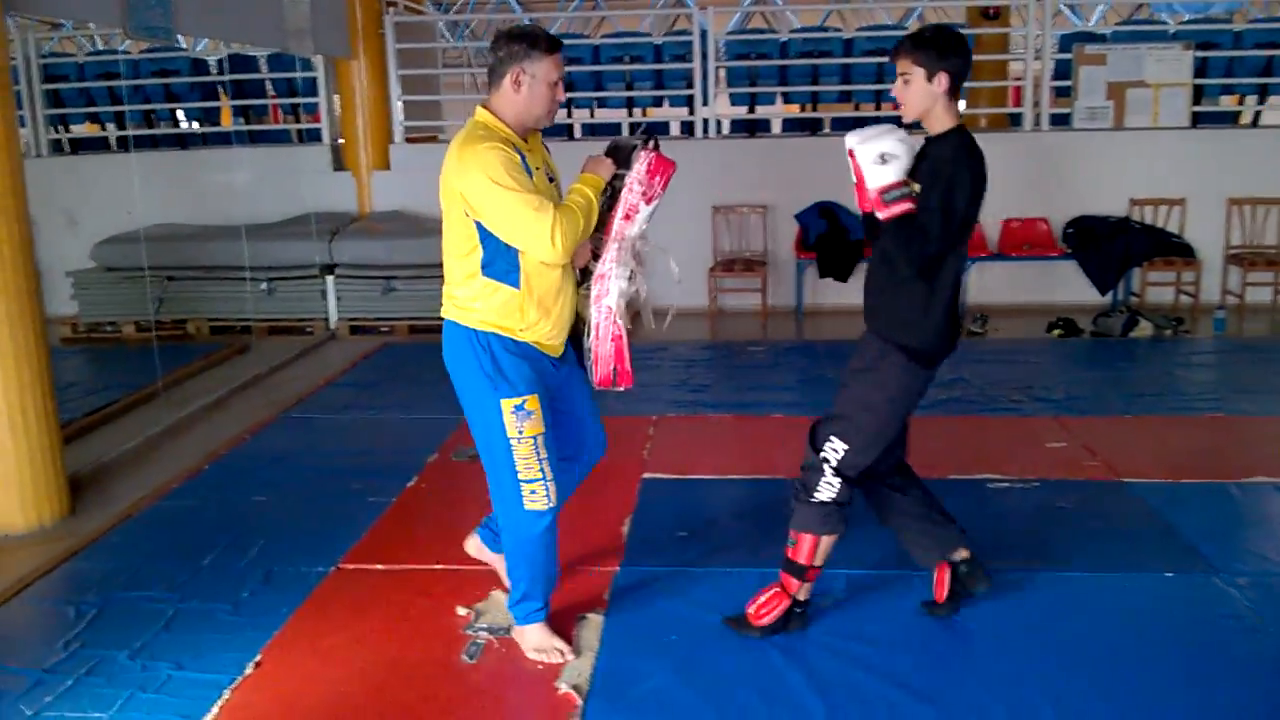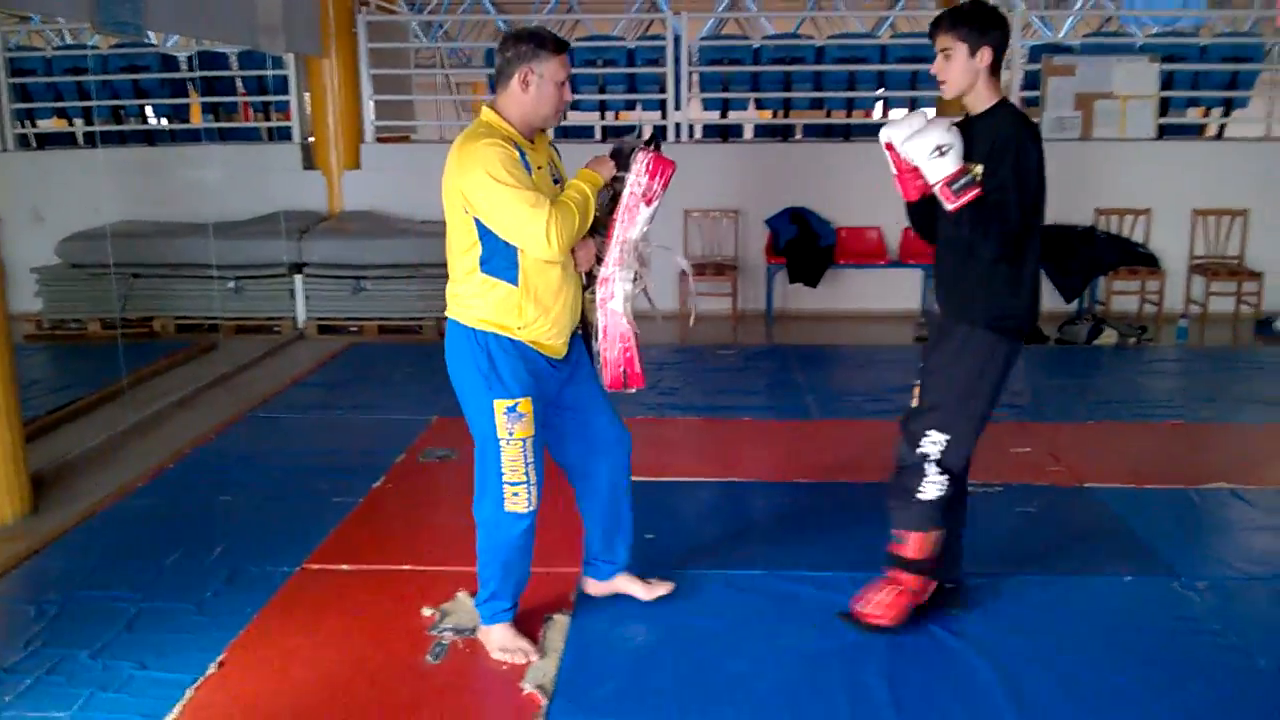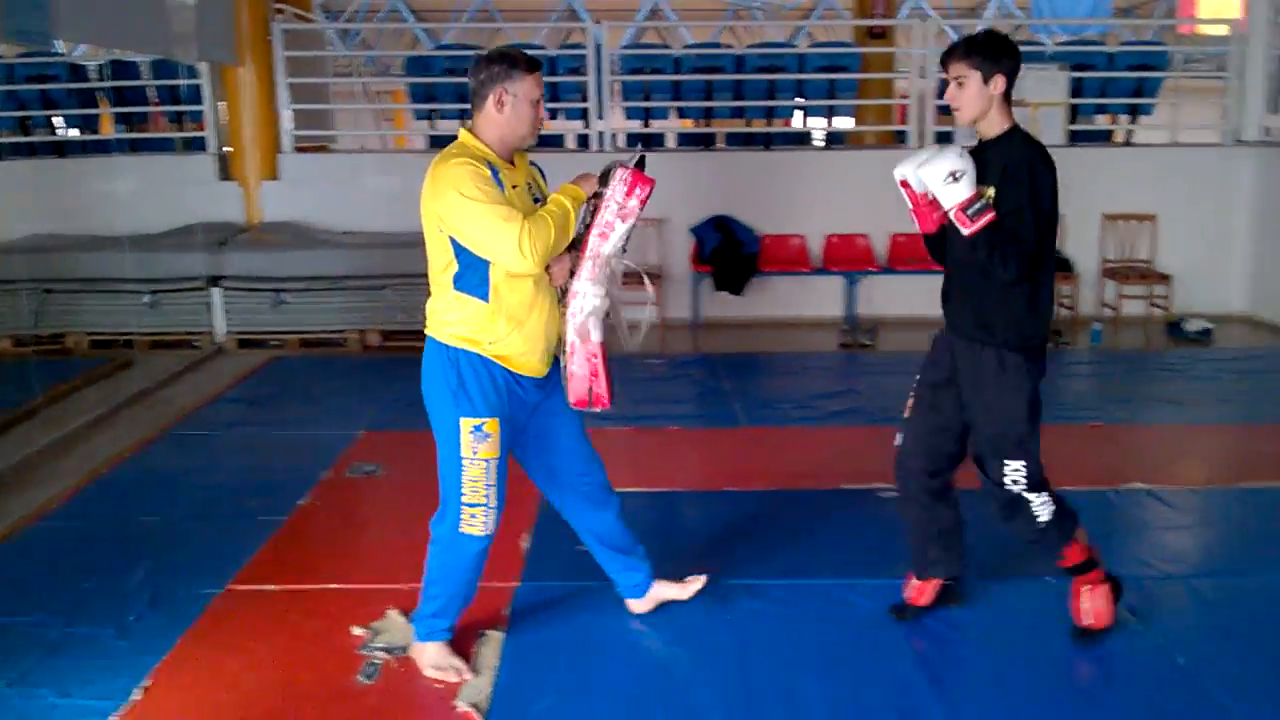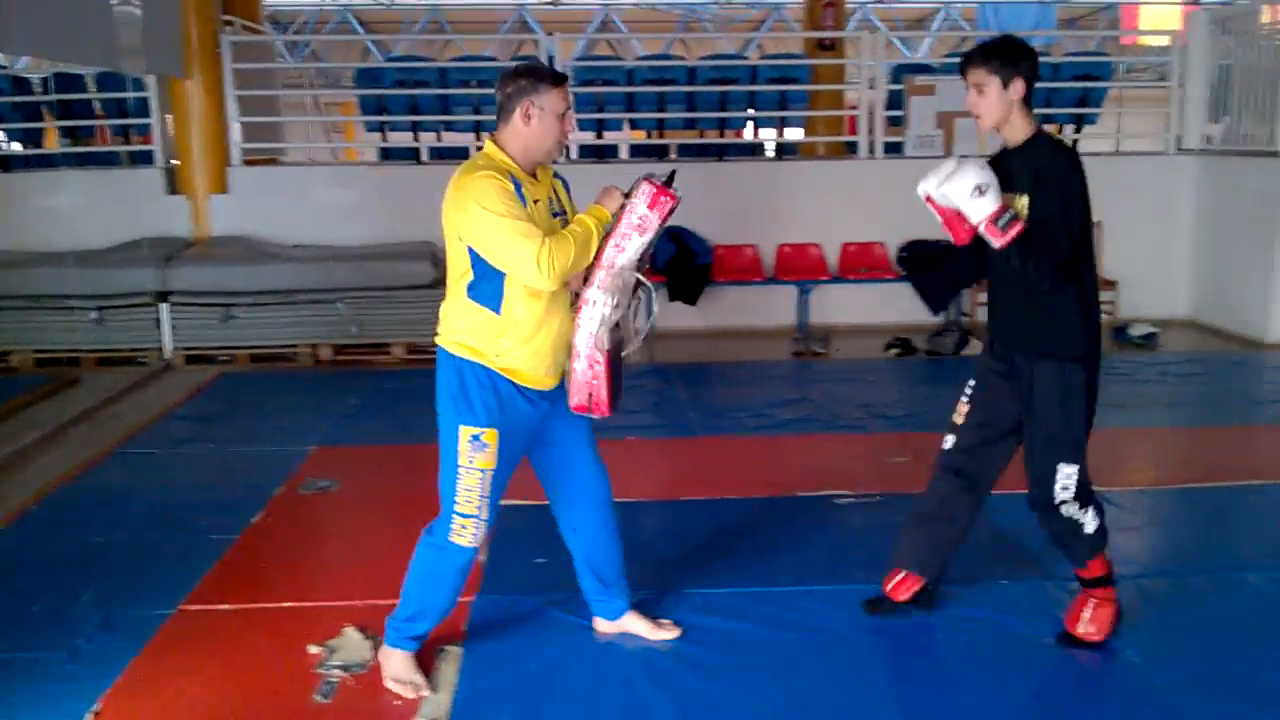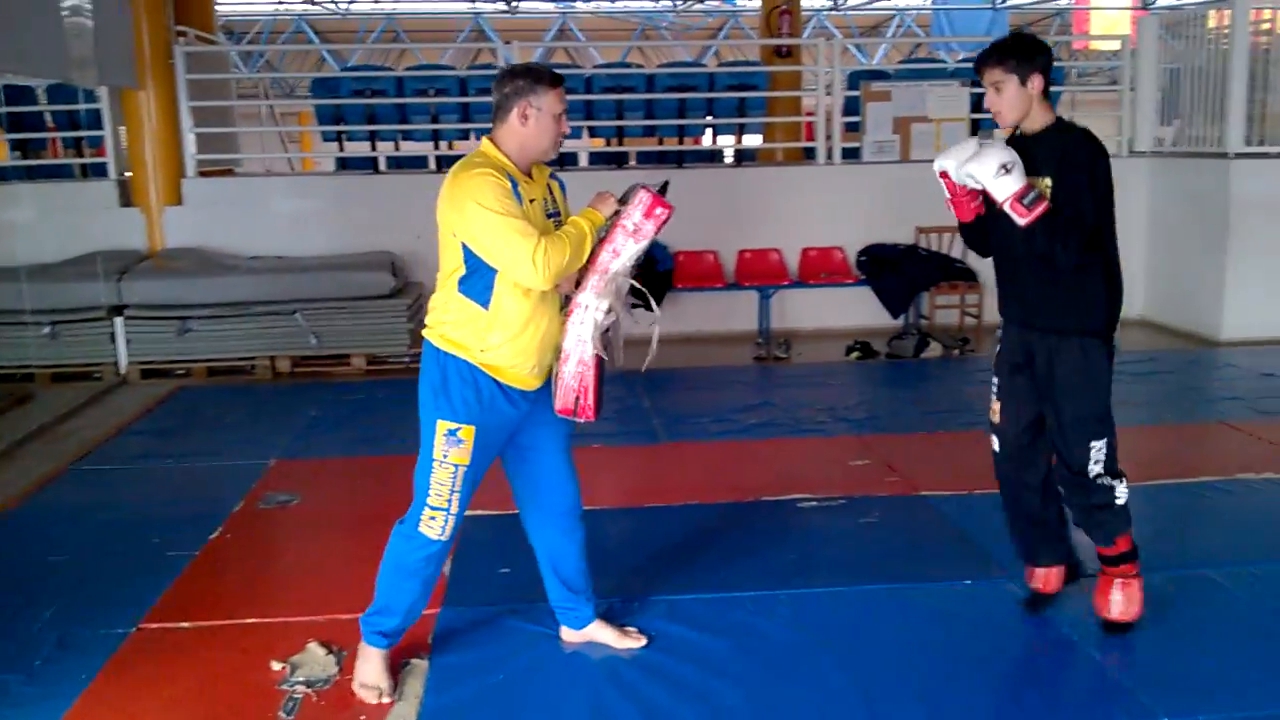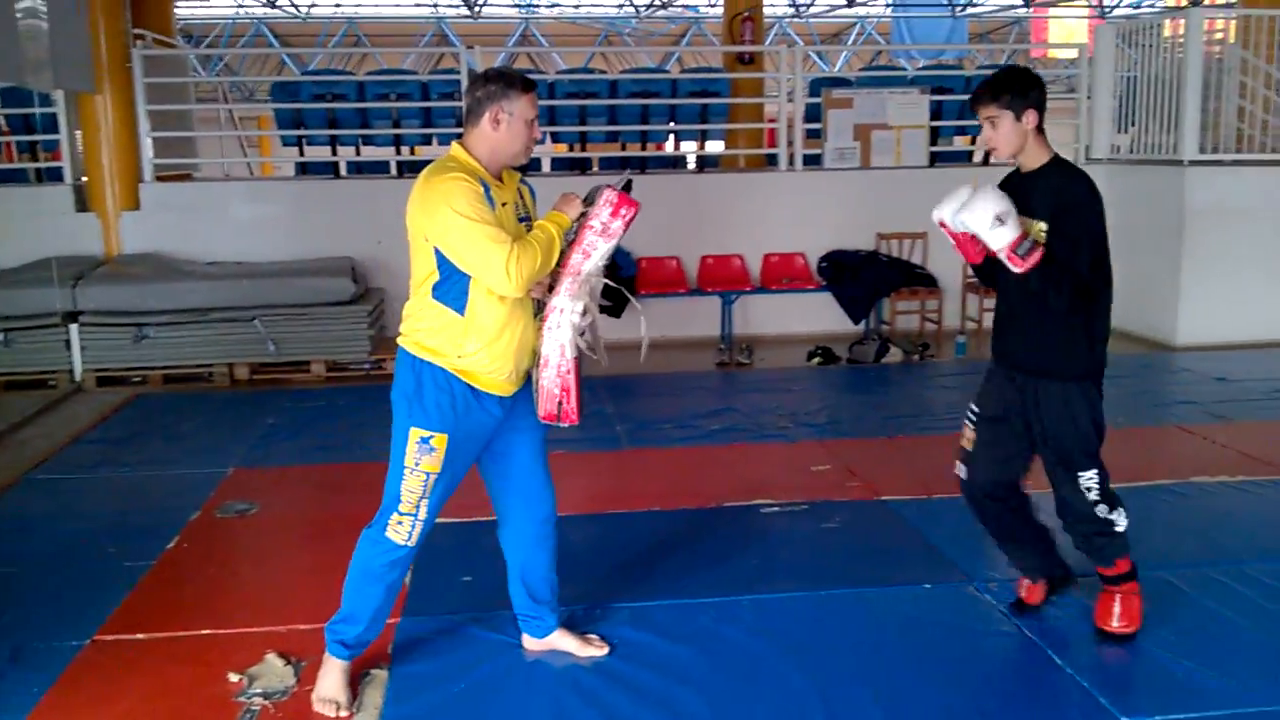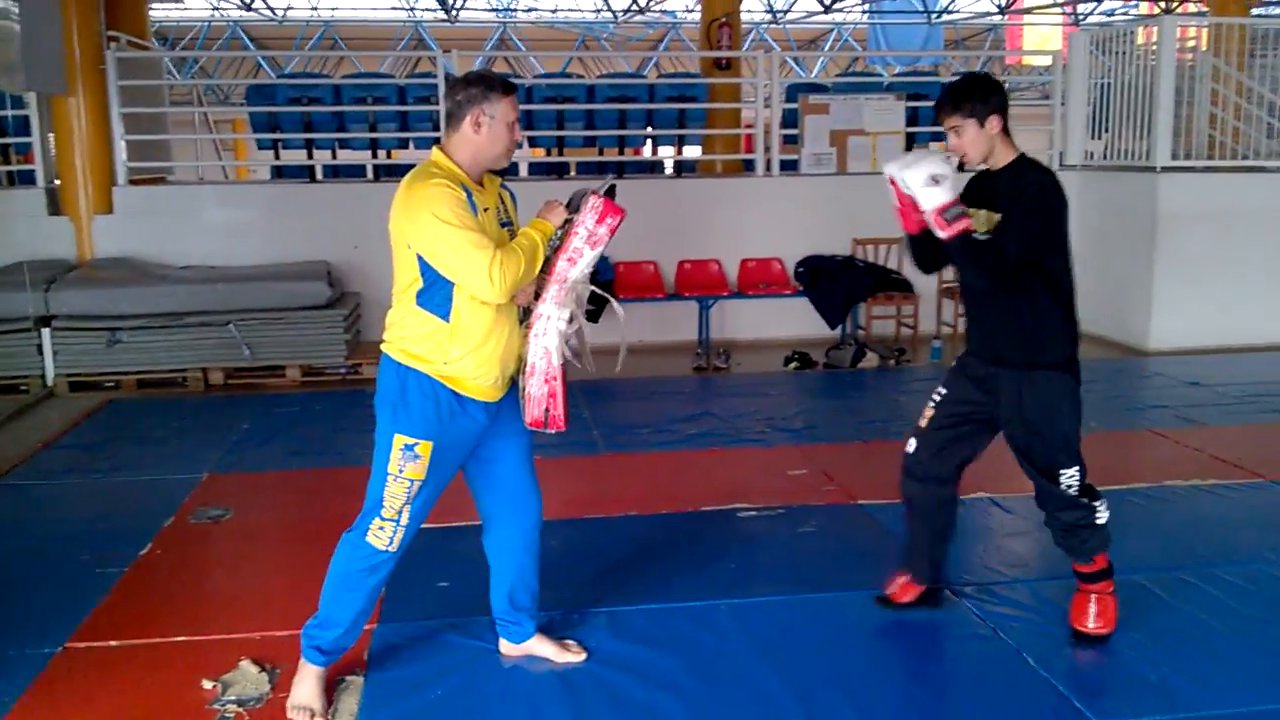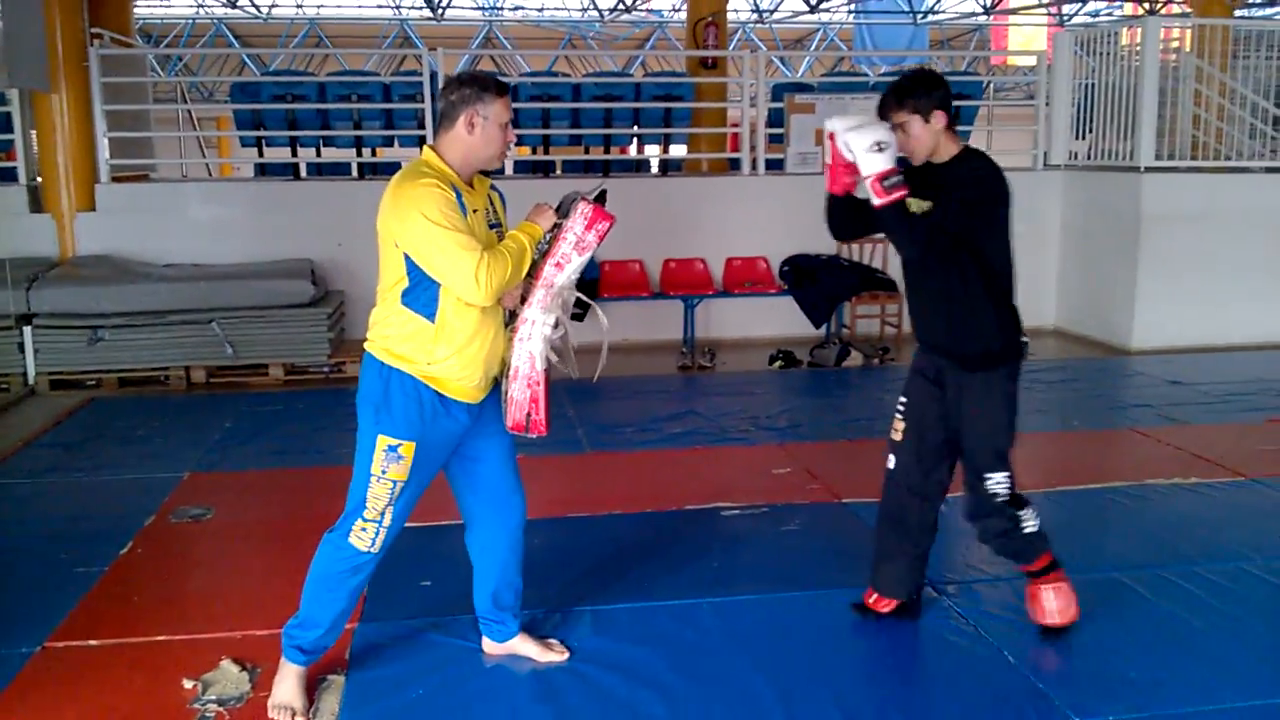
dt=0.2s
person 1, frame 1
left shoulder: (527, 144)
right shoulder: (480, 156)
right elbow: (551, 238)
left wrist: (581, 243)
right wrist: (592, 182)
left hip: (537, 341)
right hip: (490, 346)
left knee: (581, 446)
right knee: (531, 486)
left ankle: (496, 539)
right ankle: (528, 616)
person 1, frame 2
left shoulder: (537, 145)
right shoulder: (481, 153)
right elbow: (547, 234)
left wrist: (584, 245)
right wrist: (589, 180)
left hip: (553, 341)
right hip: (494, 347)
left knee: (605, 450)
right knee: (512, 489)
left ankle: (606, 571)
right ankle: (494, 616)
person 1, frame 3
left shoulder: (522, 167)
right shoulder: (456, 174)
right elbow: (523, 248)
left wrist: (564, 261)
right wrist: (572, 195)
left hip: (532, 365)
right hip: (471, 367)
left knee: (579, 479)
right knee: (469, 511)
left ankle: (638, 585)
right ankle: (431, 635)
person 1, frame 4
left shoulder: (549, 182)
right shoulder: (477, 186)
left elbow: (565, 265)
right elbow: (543, 264)
left wrist: (595, 261)
right wrist: (598, 216)
left hip: (546, 378)
right hip: (481, 377)
left knee: (586, 495)
right knee: (463, 523)
left ankle: (612, 610)
right ankle: (400, 641)
person 1, frame 5
left shoulder: (543, 181)
right shoulder: (475, 183)
left elbow: (558, 265)
right elbow: (539, 265)
left wrist: (589, 265)
right wrist: (592, 217)
left hip: (531, 377)
right hip: (466, 375)
left knee: (557, 502)
right knee: (434, 519)
left ankle: (577, 620)
right ankle: (376, 641)
person 1, frame 6
left shoulder: (511, 185)
right shoulder: (446, 188)
left elbow: (527, 272)
right elbow: (510, 271)
left wrist: (558, 267)
right wrist: (558, 221)
left hip: (507, 382)
right hip: (442, 381)
left knee: (531, 508)
right knee: (402, 524)
left ankle: (539, 627)
right ankle: (339, 652)
person 1, frame 7
left shoulder: (493, 189)
right shoulder: (429, 194)
right elbow: (494, 277)
left wrist: (537, 278)
right wrist: (542, 227)
left hip: (491, 387)
right hip: (426, 388)
left knee: (517, 513)
right knee: (384, 530)
left ankle: (518, 633)
right ankle: (315, 659)
person 1, frame 8
left shoulder: (481, 190)
right shoulder: (418, 193)
left elbow: (497, 279)
right elbow: (481, 280)
left wrist: (527, 275)
right wrist: (530, 231)
left hip: (473, 389)
right hip: (410, 389)
left knee: (501, 512)
right knee: (366, 532)
left ankle: (501, 631)
right ankle: (296, 658)
person 2, frame 1
left shoulder: (955, 161)
right shoulder: (936, 154)
left elbow: (914, 258)
left wrist: (884, 192)
right wrist: (875, 190)
left hip: (907, 339)
right hip: (901, 333)
left knee: (830, 459)
right knee: (872, 456)
left ankle: (794, 593)
right ankle: (957, 562)
person 2, frame 2
left shoulder: (1014, 138)
right shoulder: (963, 132)
left elbow: (994, 240)
left wrist: (947, 181)
right wrist: (914, 182)
left hip: (989, 321)
right hip: (956, 314)
left knee: (931, 448)
right knee: (927, 439)
left ankle: (907, 578)
right ankle: (938, 576)
person 2, frame 3
left shoulder: (1027, 162)
right shoulder: (972, 159)
left elbow: (1012, 263)
left wrist: (966, 209)
right wrist: (931, 215)
left hip: (1007, 345)
right hip: (960, 335)
left knee: (1012, 475)
right knee: (917, 461)
left ankle: (1090, 578)
right ankle: (934, 578)
person 2, frame 4
left shoulder: (1057, 166)
right shoulder: (988, 169)
left elbow: (1052, 272)
right elbow: (971, 270)
left wrist: (995, 222)
right wrist: (957, 226)
left hip: (1060, 354)
right hip: (1005, 352)
left knee: (1057, 487)
right knee: (959, 462)
left ankle: (1099, 591)
right ankle: (915, 576)
person 2, frame 5
left shoulder: (1080, 151)
right shoulder: (1009, 154)
left elbow: (1073, 249)
right elbow: (987, 243)
left wrist: (1020, 199)
right wrist: (965, 205)
left hip: (1077, 333)
right hip: (1021, 330)
left knee: (1084, 459)
right knee: (1015, 455)
left ankle: (1121, 569)
right ankle: (1050, 561)
person 2, frame 6
left shoulder: (1074, 192)
right shoulder: (1007, 190)
left elbow: (1072, 296)
left wrist: (1016, 248)
right wrist: (974, 248)
left hip: (1066, 374)
right hip: (1009, 368)
left knee: (1081, 490)
right knee: (983, 480)
left ankle: (1120, 584)
right ankle: (1044, 572)
person 2, frame 7
left shoulder: (1036, 188)
right shoulder: (977, 188)
left elbow: (990, 272)
right elbow: (930, 260)
left wrist: (944, 213)
right wrist: (915, 214)
left hip: (1039, 367)
right hip: (982, 361)
left knee: (1060, 484)
right knee: (924, 462)
left ankle: (1096, 582)
right ankle: (920, 576)
person 2, frame 8
left shoulder: (979, 179)
right shoulder: (916, 177)
left elbow: (920, 245)
right elbow: (845, 227)
left wrist: (882, 180)
right wrist: (843, 170)
left hip: (984, 361)
right hip: (934, 357)
left knee: (989, 491)
right knee: (908, 476)
left ankle: (1045, 573)
right ankle: (894, 588)
